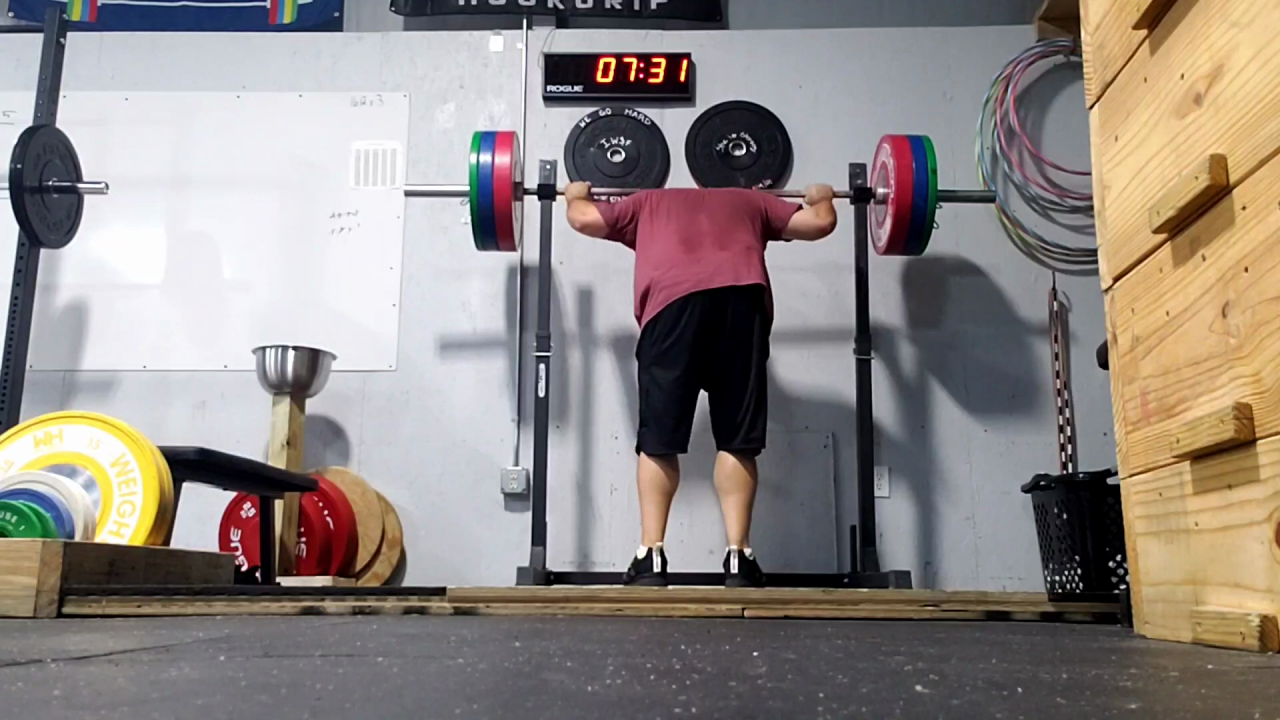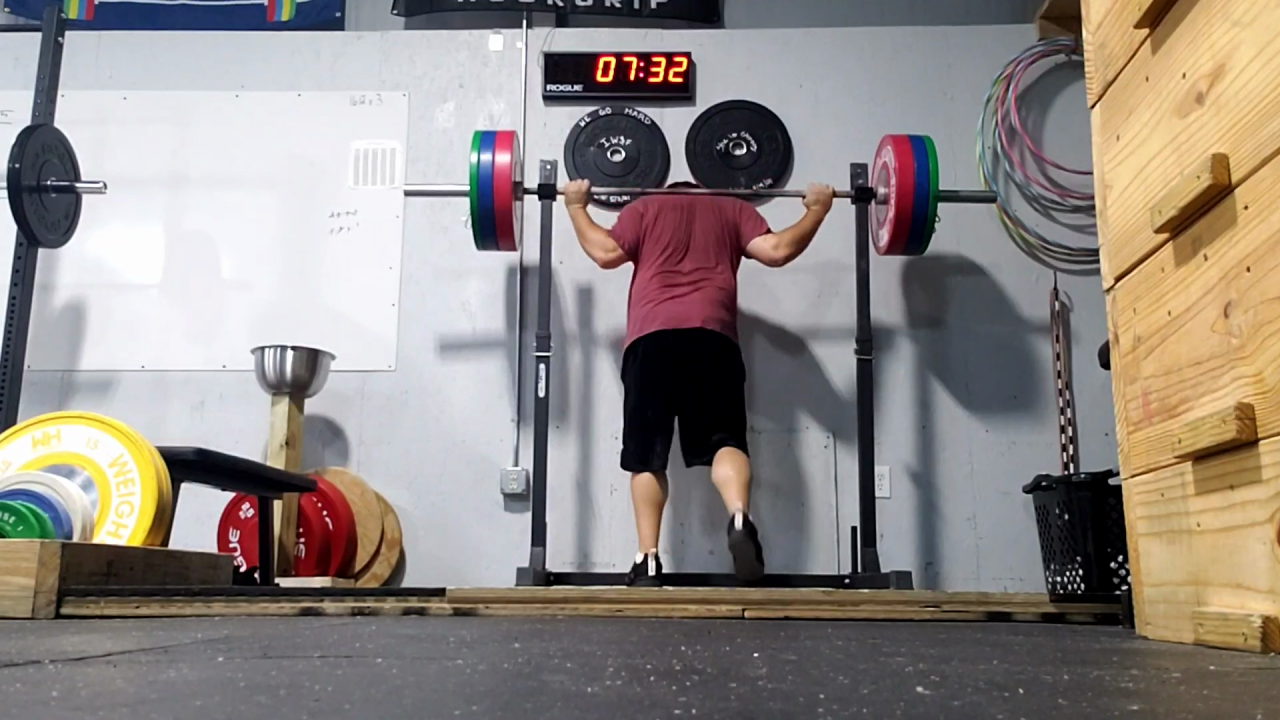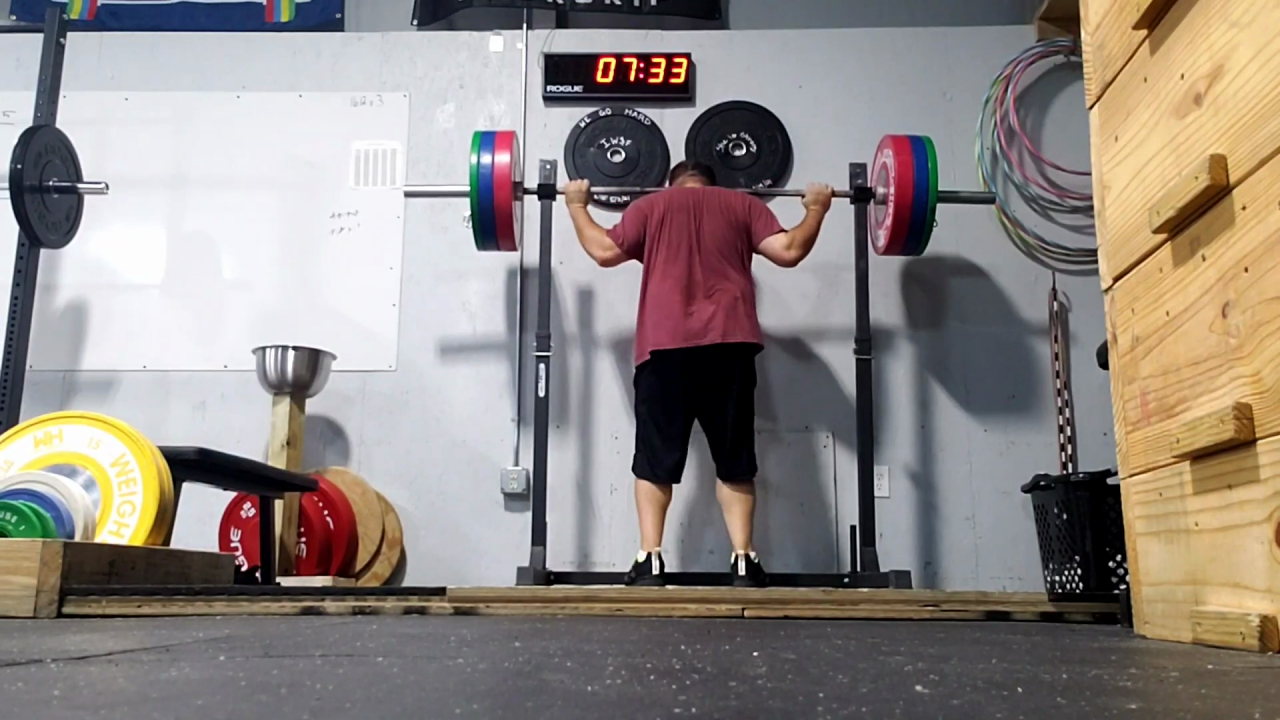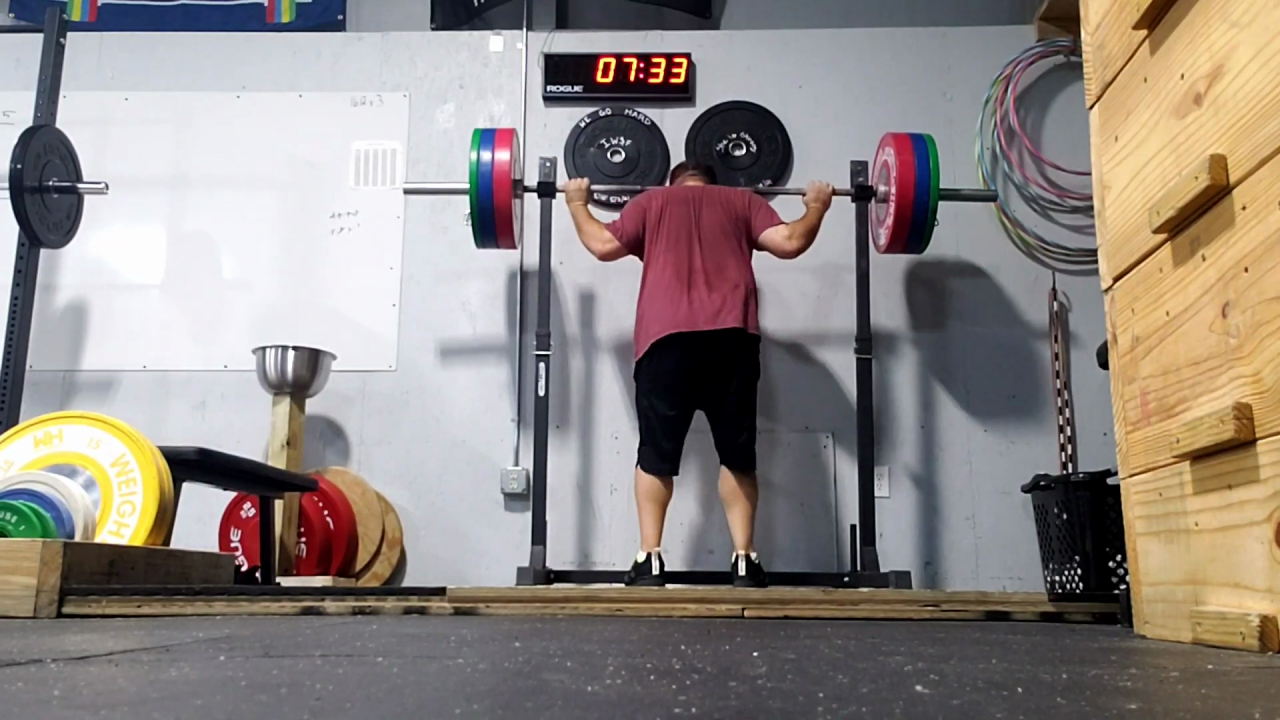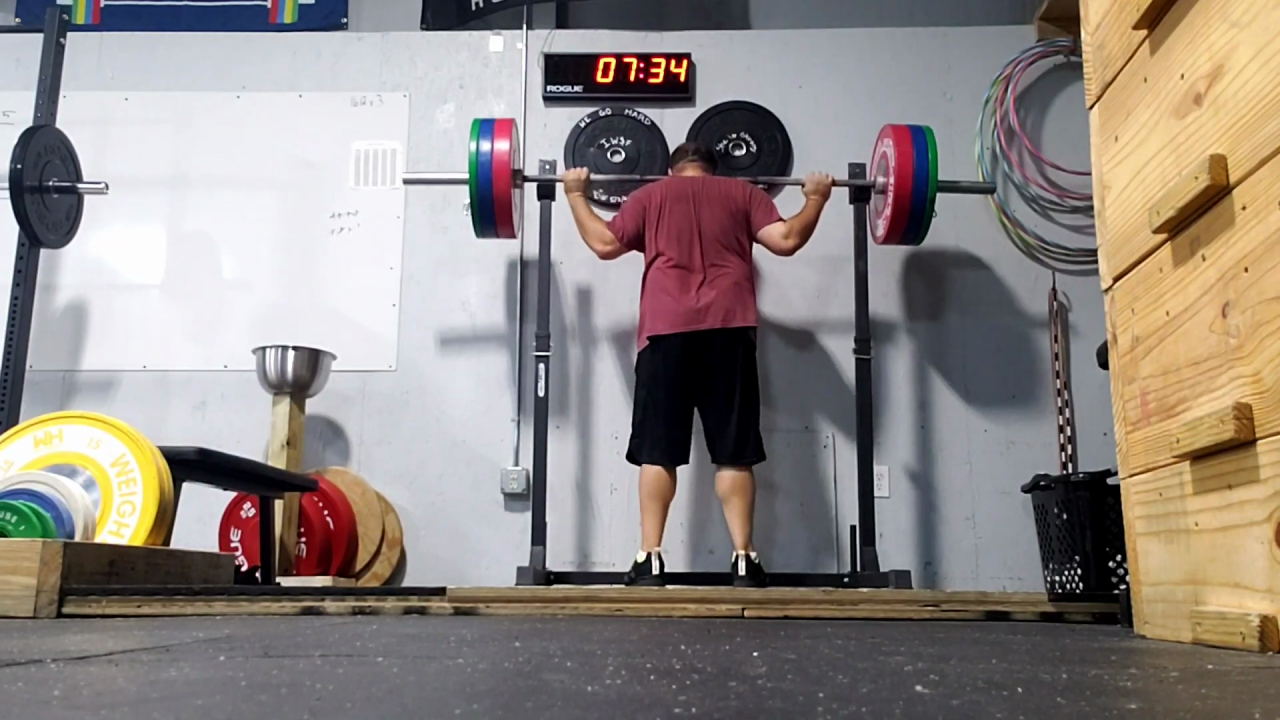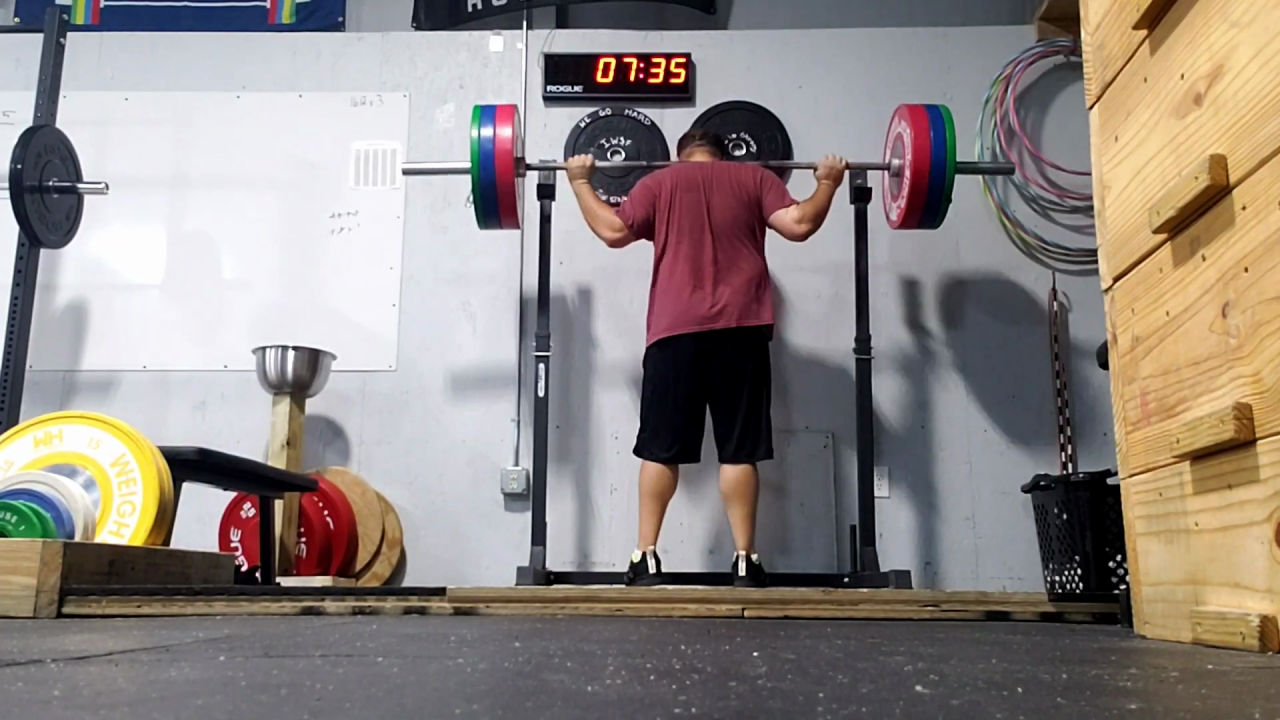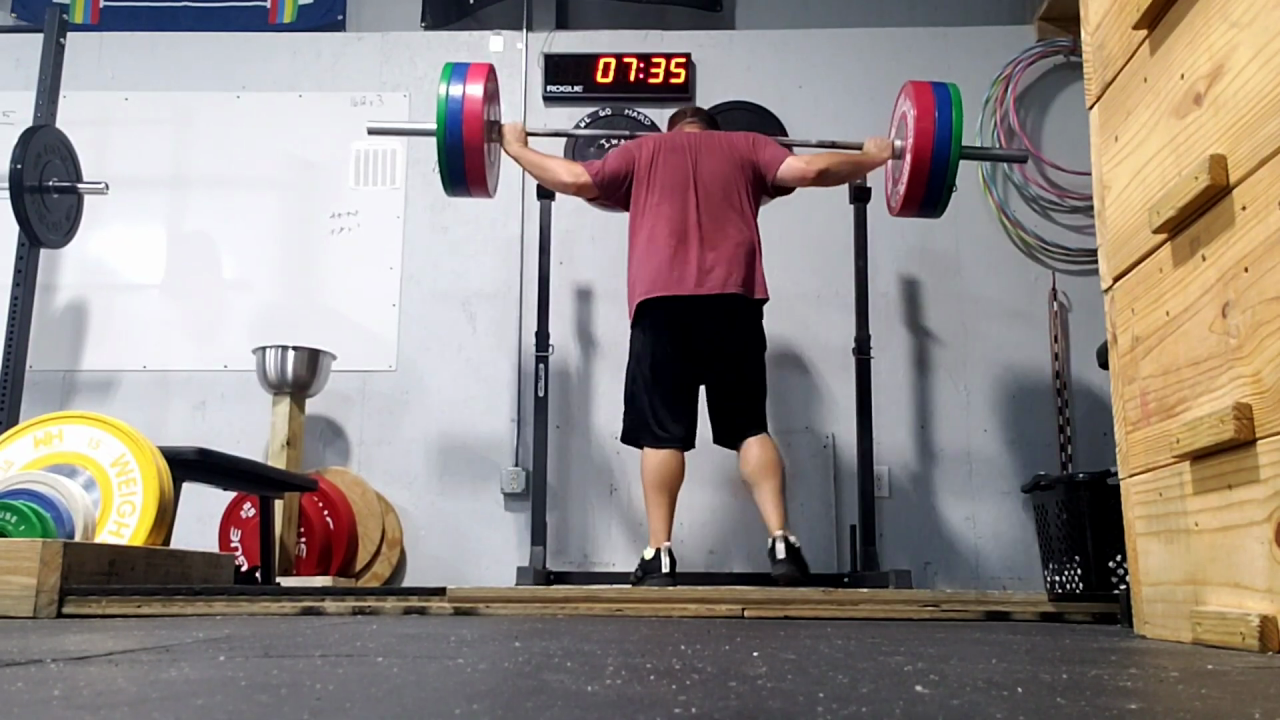
dt=0.7s
person 1, frame 1
left shoulder: (650, 202)
right shoulder: (748, 200)
left elbow: (582, 217)
right elbow: (821, 222)
left wrist: (575, 195)
right wrist: (821, 199)
left hip: (672, 300)
right hip: (741, 298)
left knee: (657, 440)
right knee: (737, 440)
left ankle: (651, 558)
right ankle: (738, 559)
person 1, frame 2
left shoulder: (644, 207)
right shoulder: (733, 209)
left elbow: (606, 253)
right elbow: (776, 251)
left wrist: (576, 207)
right wrist: (816, 210)
left hip: (651, 336)
right hip: (712, 334)
left knee: (646, 454)
right knee: (724, 442)
left ankle: (648, 563)
right ankle: (740, 521)
person 1, frame 3
left shoulder: (650, 206)
right shoulder: (743, 205)
left elbow: (605, 251)
right elbow: (789, 251)
left wrist: (576, 205)
right wrist: (816, 209)
left hip: (665, 347)
right hip: (728, 345)
left knee: (654, 460)
right knee: (735, 462)
left ankle: (649, 561)
right ankle: (743, 562)
person 1, frame 4
left shoulder: (650, 202)
right shoulder: (743, 201)
left elbow: (603, 245)
right elbow: (790, 242)
left wrist: (577, 204)
right wrist: (817, 206)
left hip: (666, 337)
right hip: (731, 334)
left knee: (656, 455)
right knee: (737, 455)
left ankle: (649, 560)
right ankle: (744, 560)
person 1, frame 5
left shoulder: (650, 195)
right shoulder: (743, 193)
left elbow: (604, 243)
right elbow: (786, 240)
left wrist: (575, 194)
right wrist: (816, 198)
left hip: (666, 333)
right hip: (728, 331)
left knee: (656, 451)
right knee: (734, 453)
left ankle: (649, 560)
right ankle: (744, 561)
person 1, frame 6
left shoulder: (658, 182)
right shoulder: (755, 178)
left elbow: (613, 231)
right elbow: (799, 225)
left wrist: (580, 182)
right wrist: (828, 183)
left hip: (675, 329)
right hip: (740, 328)
left knee: (660, 449)
right knee: (738, 451)
left ankle: (646, 558)
right ankle: (744, 561)
person 1, frame 7
left shoulder: (642, 150)
right shoulder: (747, 146)
left elbow: (575, 179)
right elbow: (807, 170)
left wrist: (515, 147)
right wrist: (874, 158)
left hip: (662, 300)
right hip: (732, 297)
left knee: (661, 433)
right knee: (749, 427)
left ankle: (659, 556)
right ankle: (781, 544)
